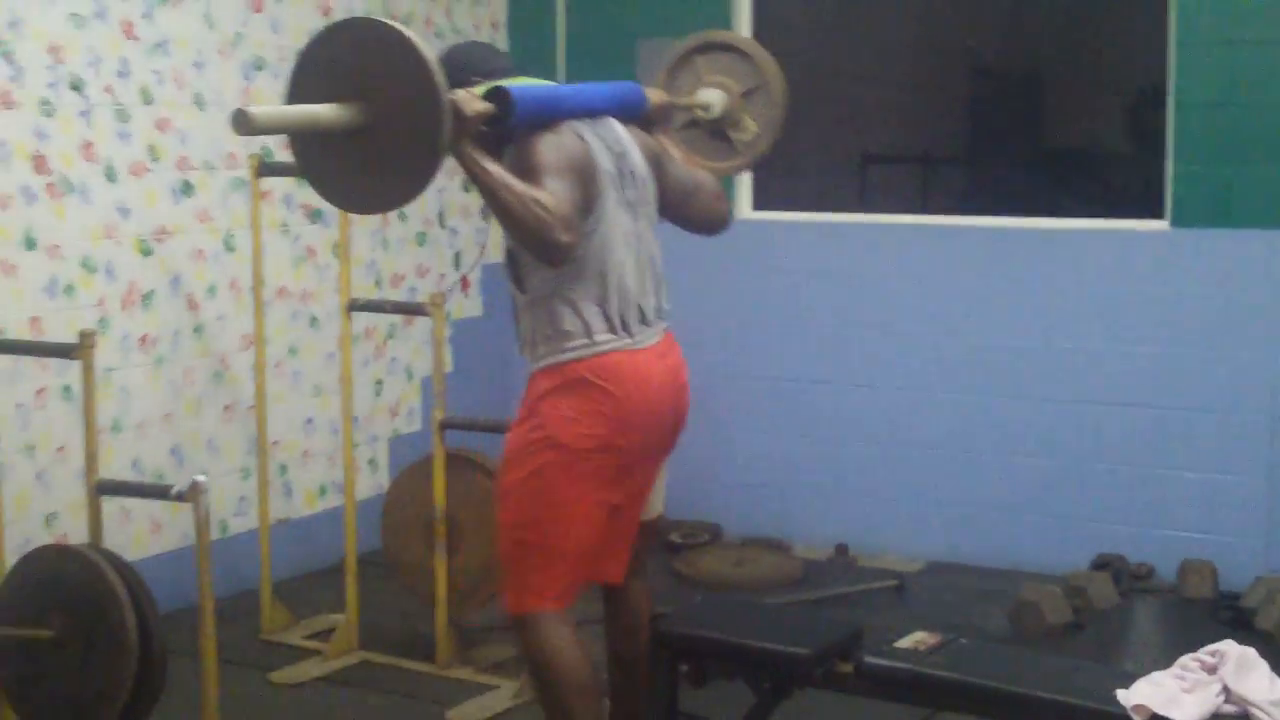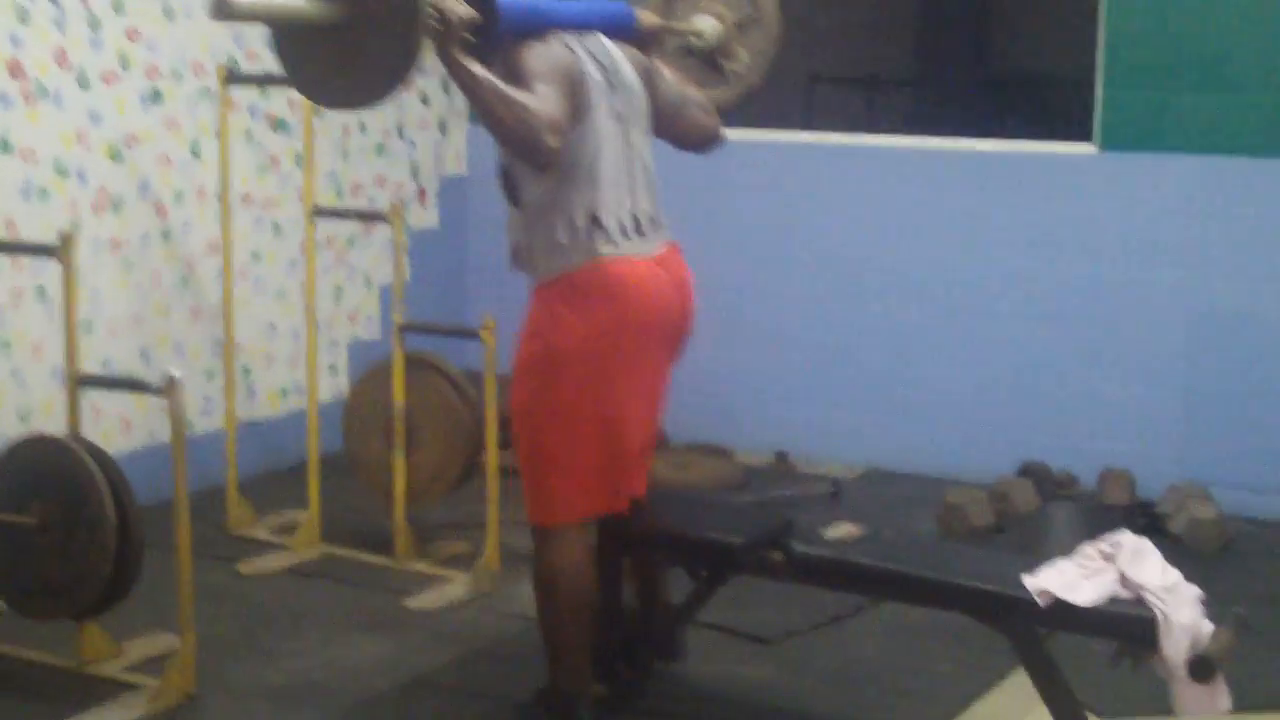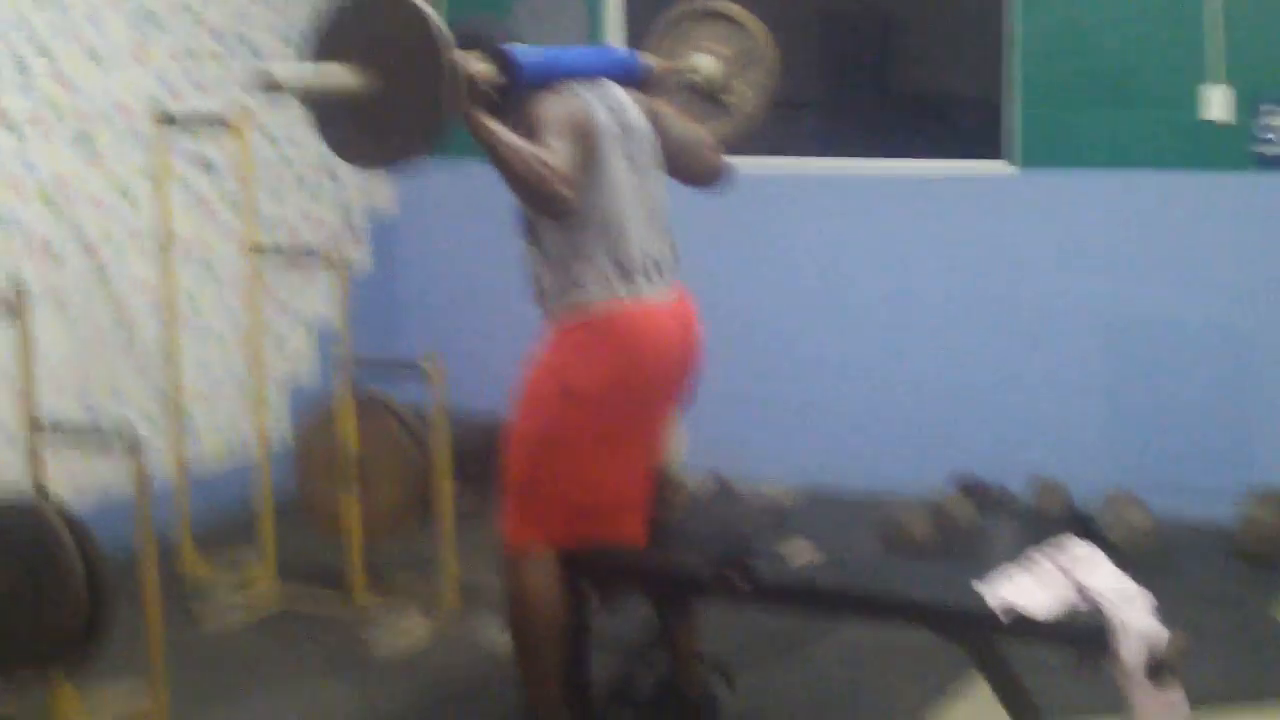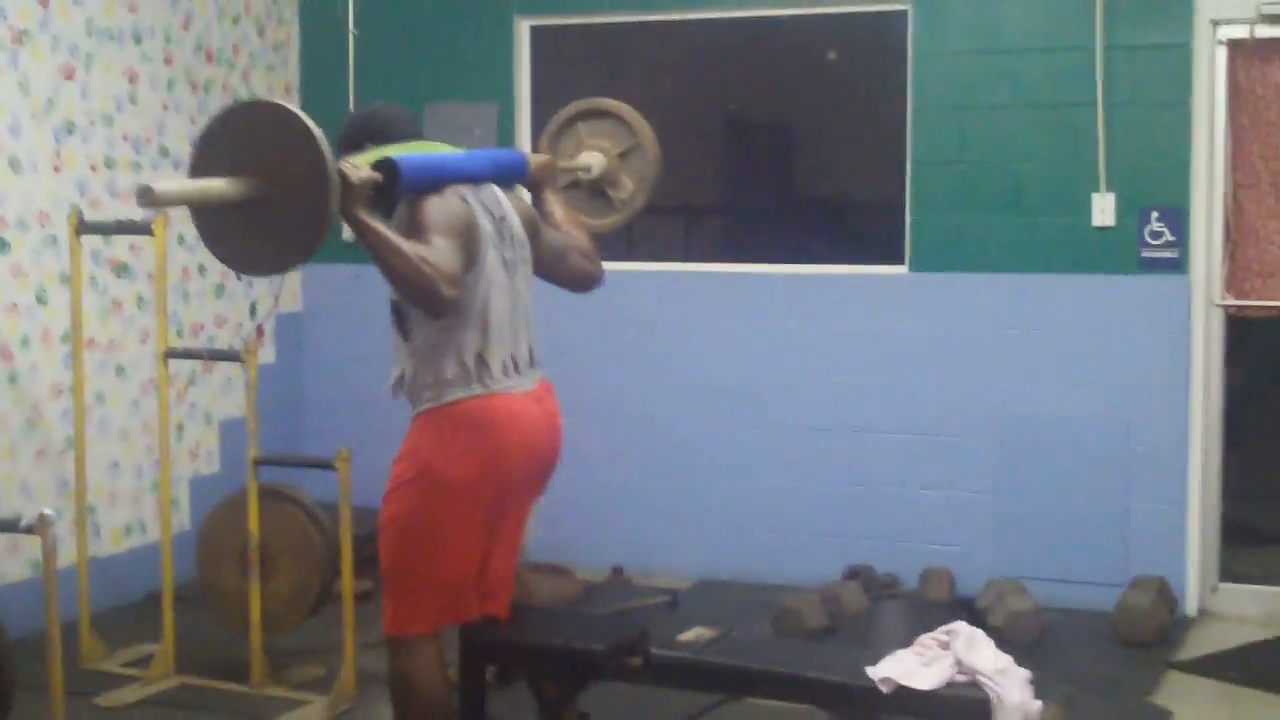
dt=0.5s
person 1, frame 1
left shoulder: (543, 146)
right shoulder: (622, 135)
left elbow: (555, 235)
right elbow: (713, 210)
left wrist: (467, 151)
right wrist: (663, 131)
left hip: (589, 387)
right hip: (657, 370)
left knee: (536, 603)
right knee: (624, 574)
person 1, frame 2
left shoulder: (531, 59)
left elbow: (543, 140)
right elbow: (704, 129)
left wrist: (456, 59)
left hip: (593, 294)
right hip: (661, 278)
left knee: (562, 514)
right knee: (623, 473)
right ankle: (650, 621)
person 1, frame 3
left shoulder: (547, 107)
right shoulder: (619, 94)
left elbow: (558, 193)
right elbow: (709, 164)
left wrist: (477, 117)
right wrist: (661, 96)
left hip: (607, 332)
right hip: (669, 321)
left knee: (530, 539)
right knee: (646, 519)
person 1, frame 4
left shoulder: (435, 210)
right shoulder: (501, 201)
left elbow: (438, 288)
right elbow: (586, 269)
right wrist: (547, 193)
left hip: (467, 426)
right hip: (531, 413)
left knee: (411, 629)
right knee: (495, 593)
